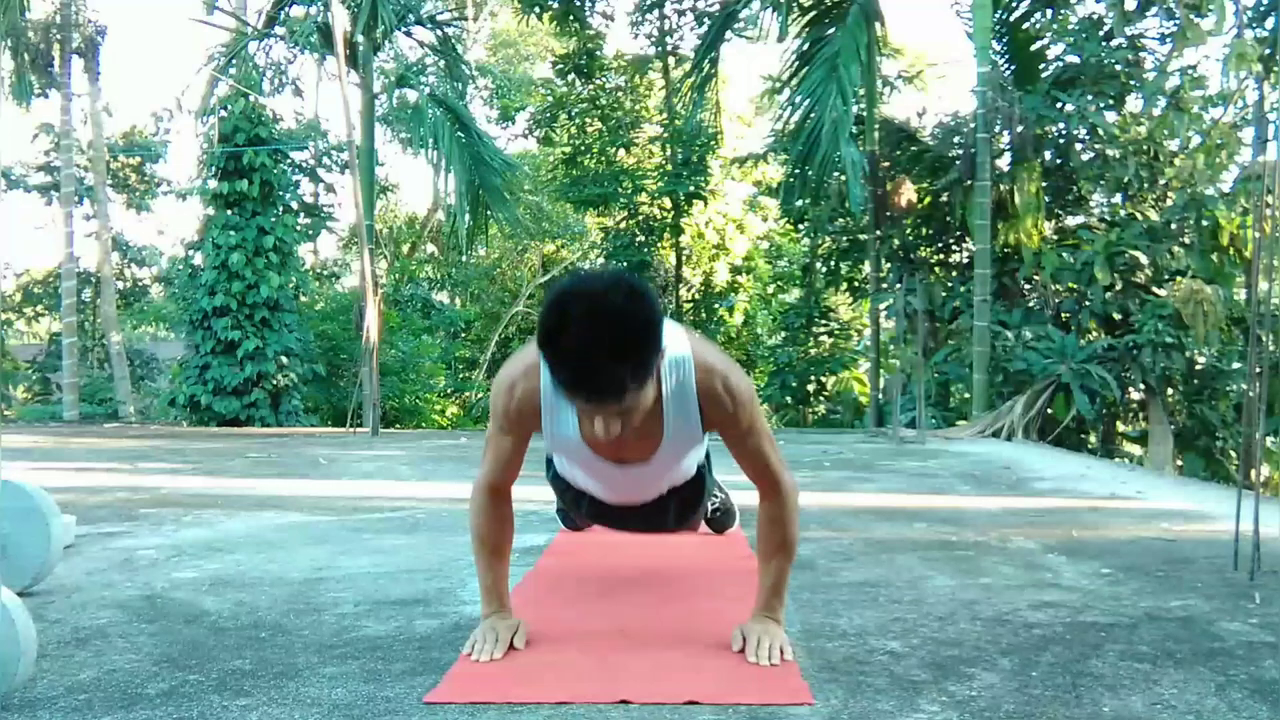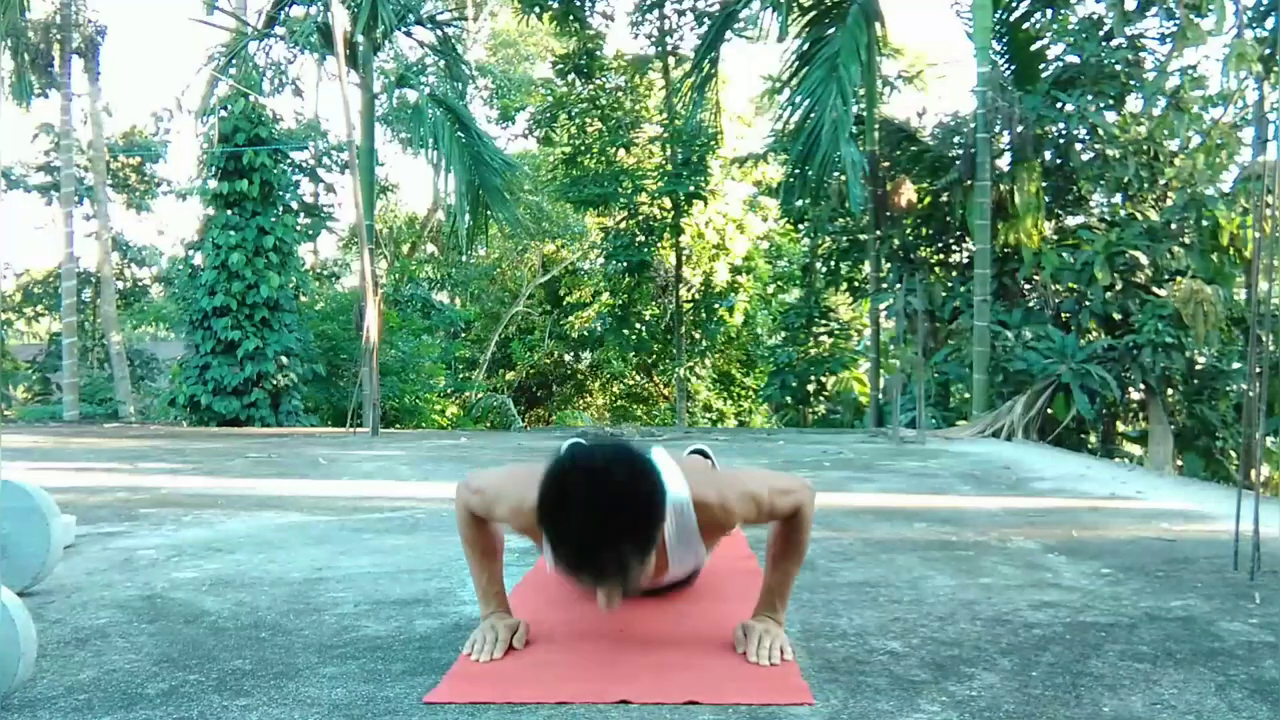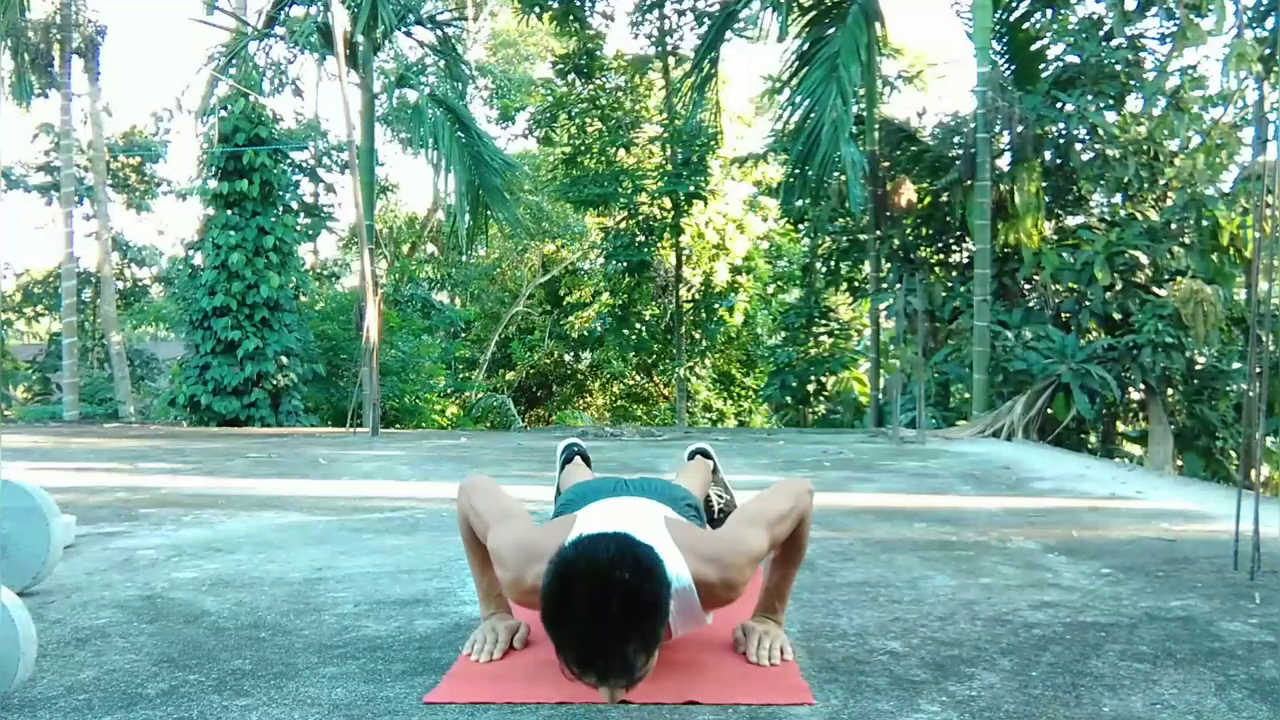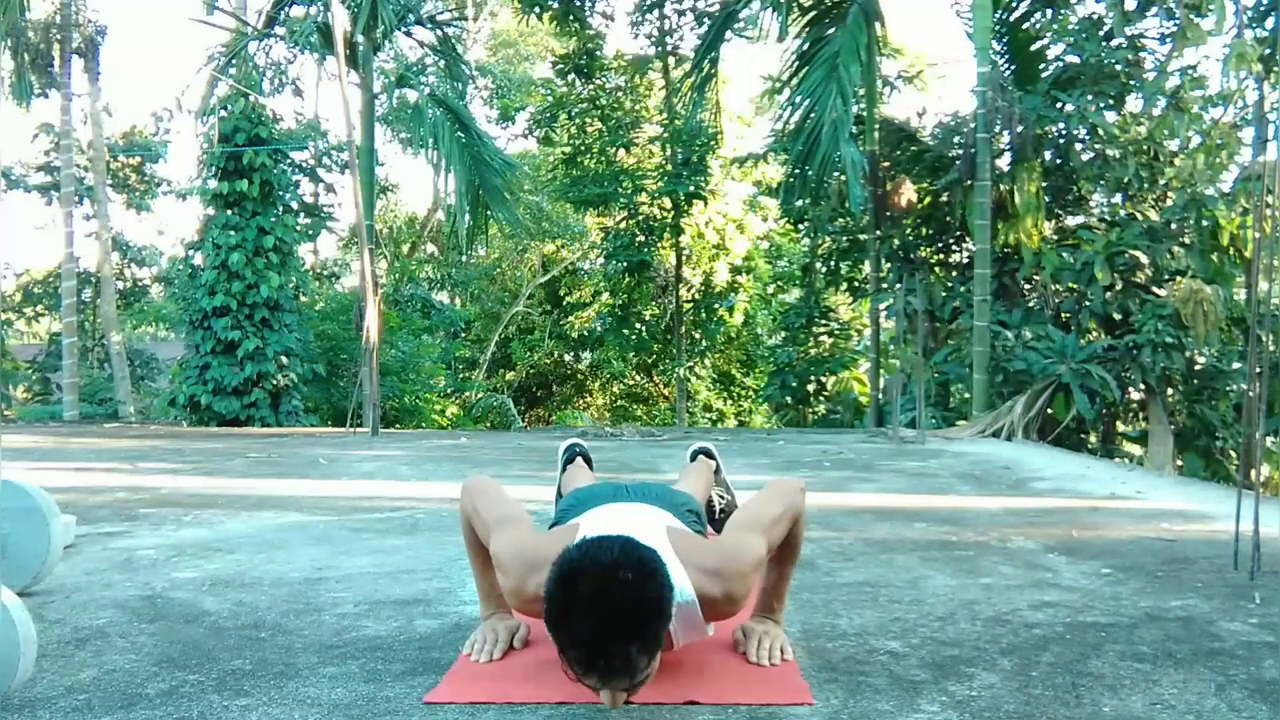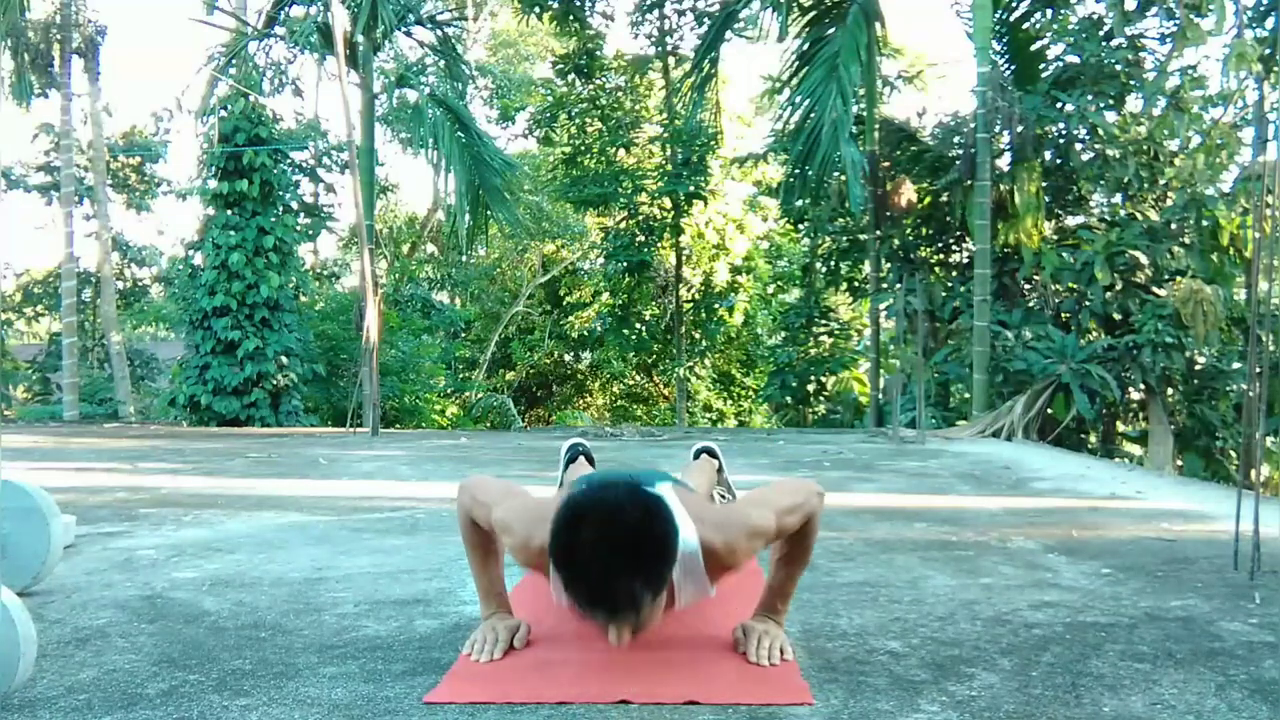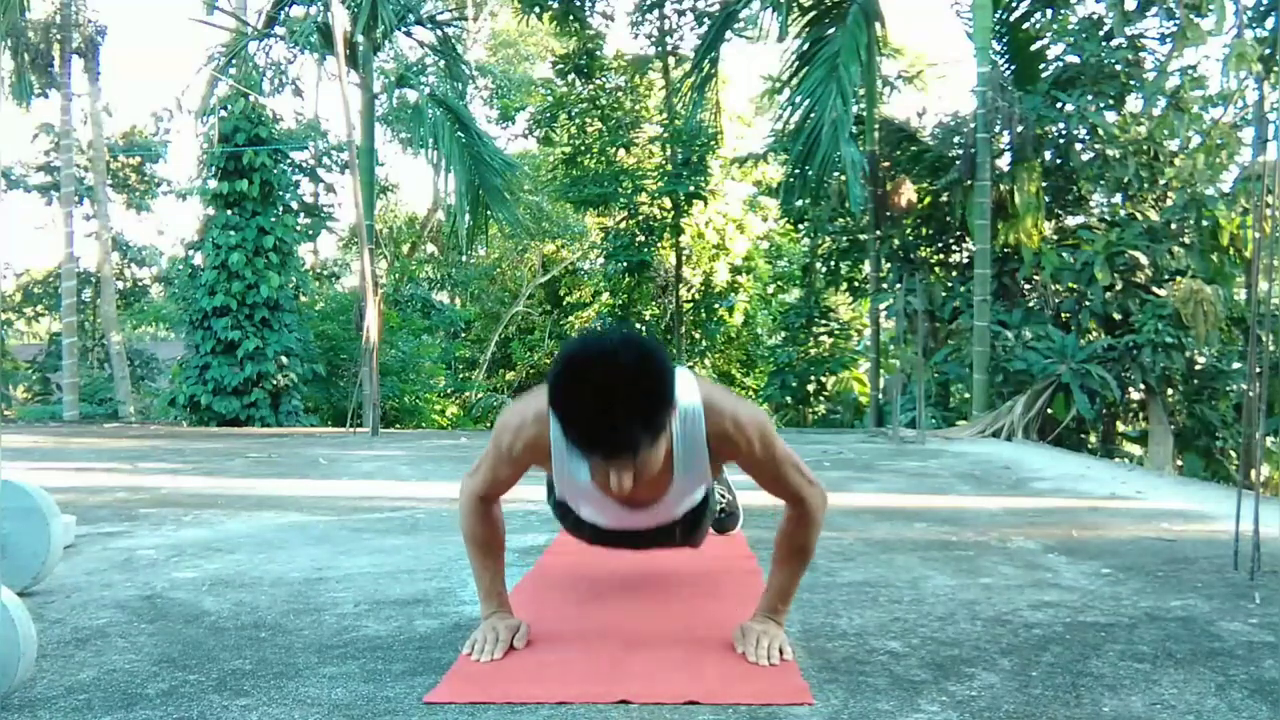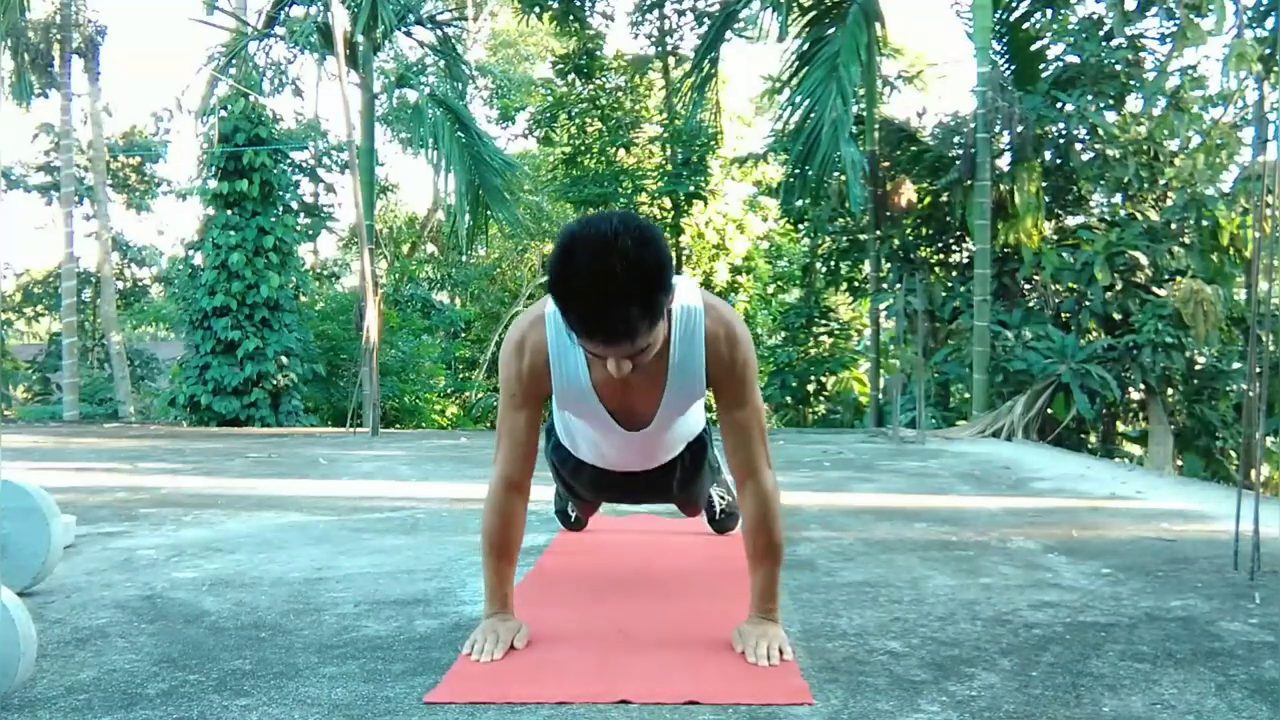
dt=0.3s
person 1, frame 1
left shoulder: (710, 378)
right shoulder: (523, 381)
left elbow: (775, 486)
right elbow: (493, 489)
left wrist: (768, 611)
right wrist: (494, 606)
left hip: (675, 492)
right hip: (582, 490)
left knee: (693, 517)
right knee: (575, 512)
left ankle: (711, 498)
person 1, frame 2
left shoulder: (711, 501)
right shoulder: (527, 502)
left elbow: (801, 498)
right elbow: (468, 496)
left wrist: (769, 617)
right wrist: (494, 612)
left ankle: (699, 462)
right ankle: (573, 457)
person 1, frame 3
left shoulder: (717, 573)
right shoulder: (526, 573)
left elbow: (800, 494)
right elbow: (471, 490)
left wrist: (770, 616)
right wrist: (493, 611)
left hip: (668, 506)
right hip: (584, 504)
left ankle: (701, 463)
right ankle: (573, 460)
person 1, frame 4
left shoulder: (719, 584)
right shoulder: (528, 580)
left elbow: (791, 492)
right elbow: (475, 491)
left wrist: (769, 617)
right wrist: (494, 612)
left hip: (670, 511)
right hip: (584, 509)
left ankle: (704, 463)
right ankle: (575, 461)
person 1, frame 5
left shoulder: (720, 540)
right shoulder: (536, 539)
left elbow: (811, 498)
right elbow: (469, 494)
left wrist: (770, 616)
right wrist: (495, 612)
left ankle: (706, 462)
right ankle: (576, 461)
person 1, frame 6
left shoulder: (721, 419)
right shoulder: (533, 424)
left elbow: (808, 499)
right elbow: (476, 497)
left wrist: (770, 617)
right wrist: (495, 611)
left knee: (696, 533)
person 1, frame 7
left shoulder: (718, 329)
right shoulder: (531, 339)
left elbow: (755, 480)
right elbow: (510, 482)
left wrist: (764, 617)
right wrist: (498, 612)
left hip: (679, 457)
right hip: (581, 459)
left knee: (698, 505)
right knee: (577, 511)
left ankle: (714, 490)
right ankle: (574, 501)
